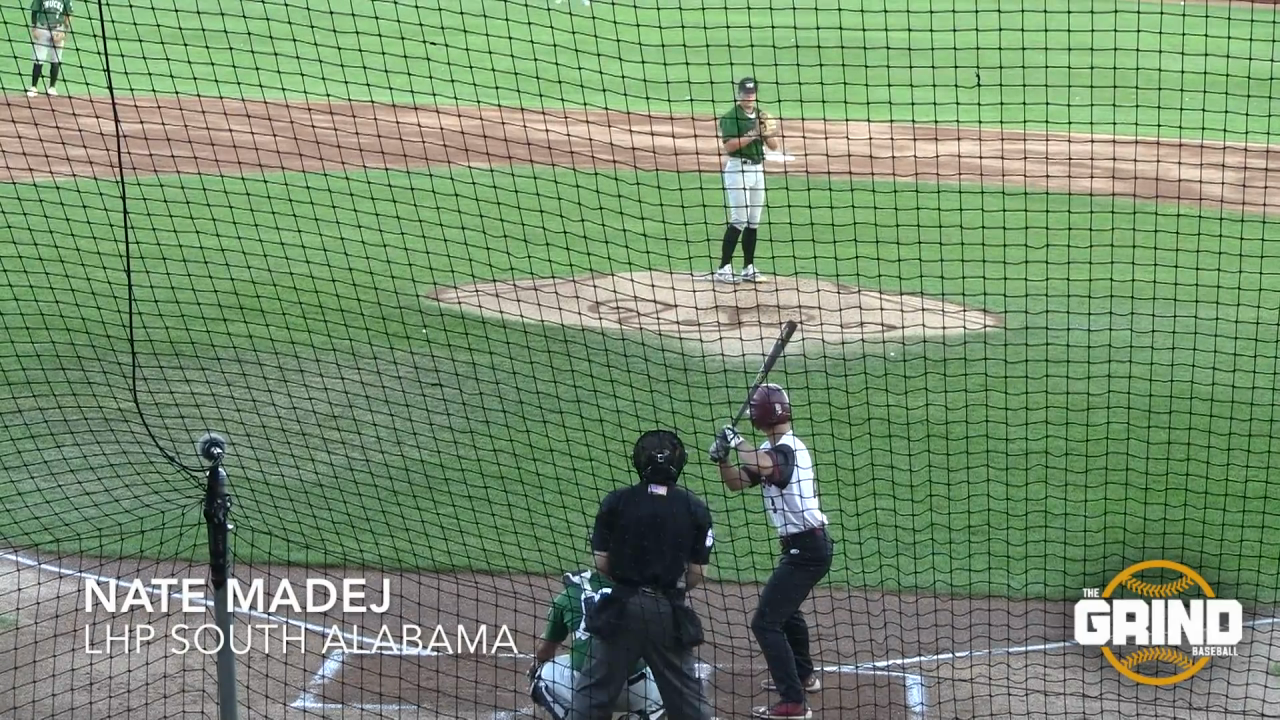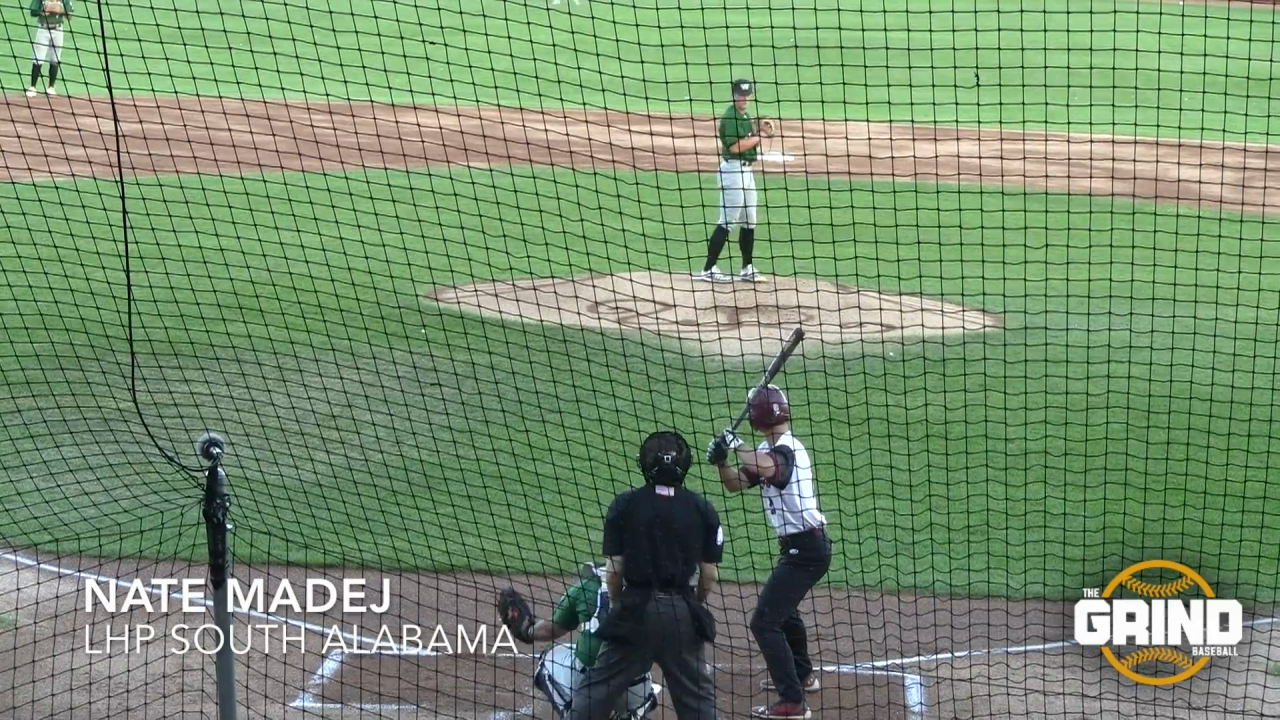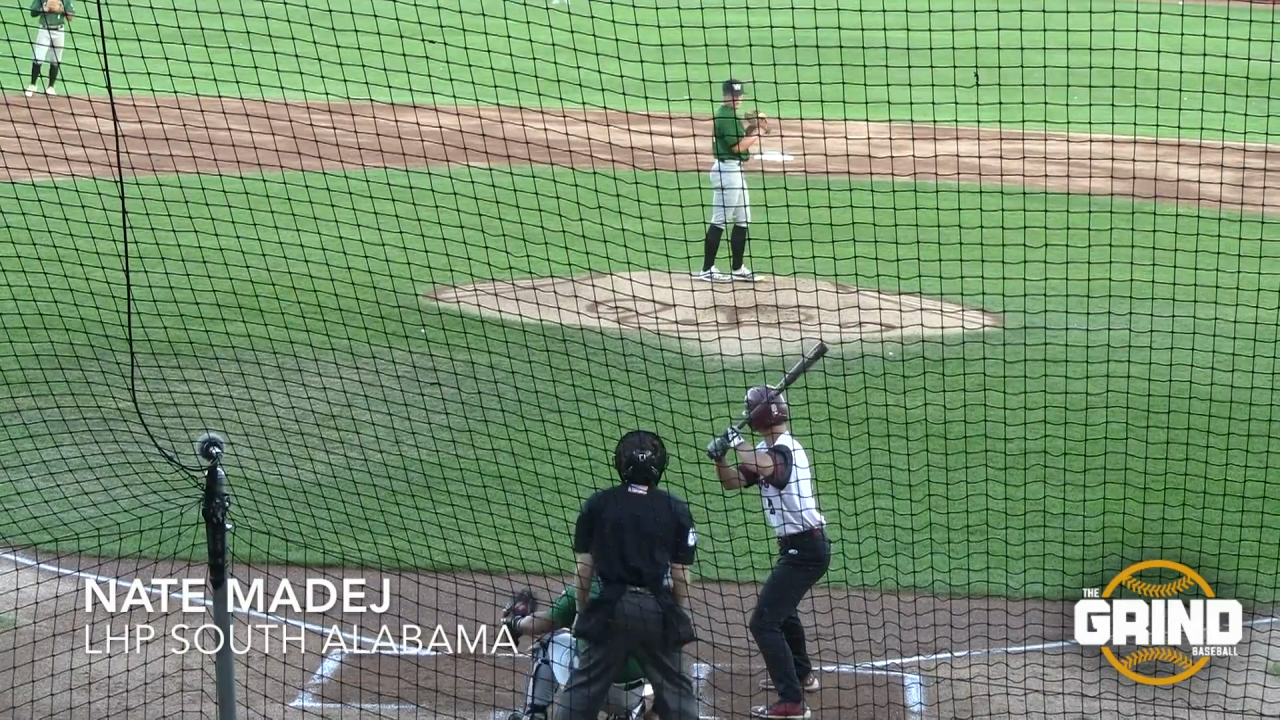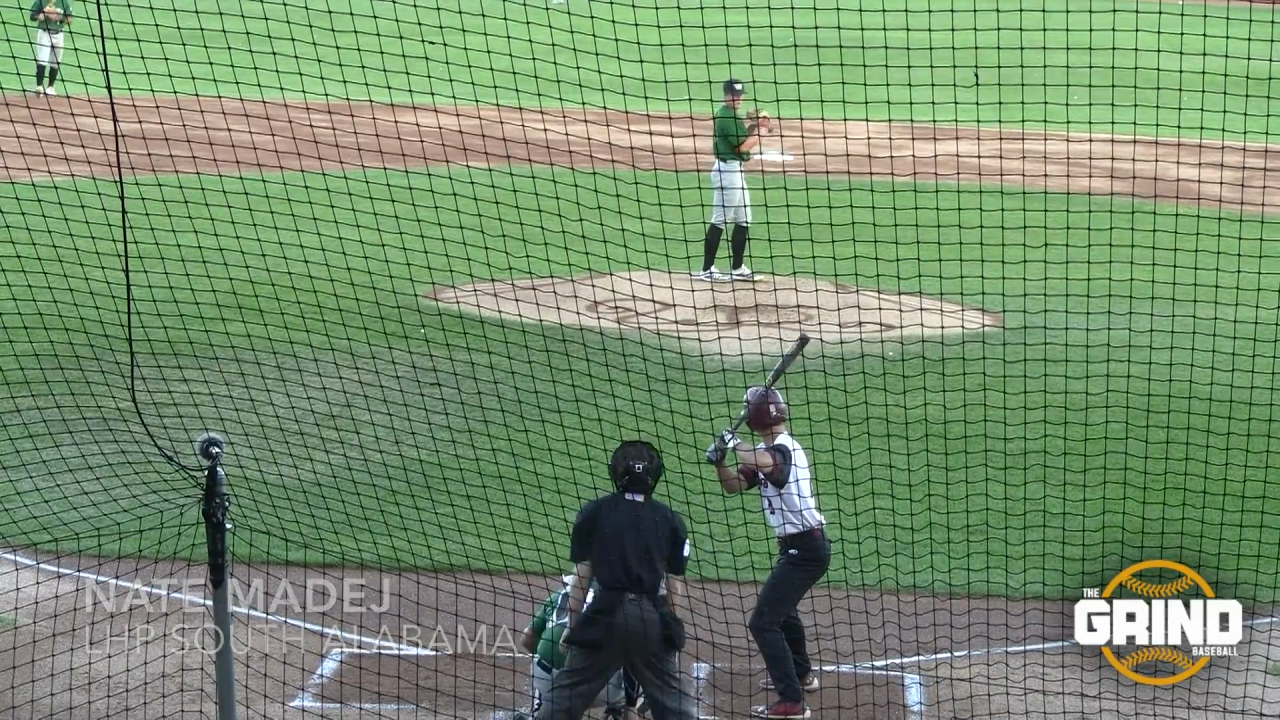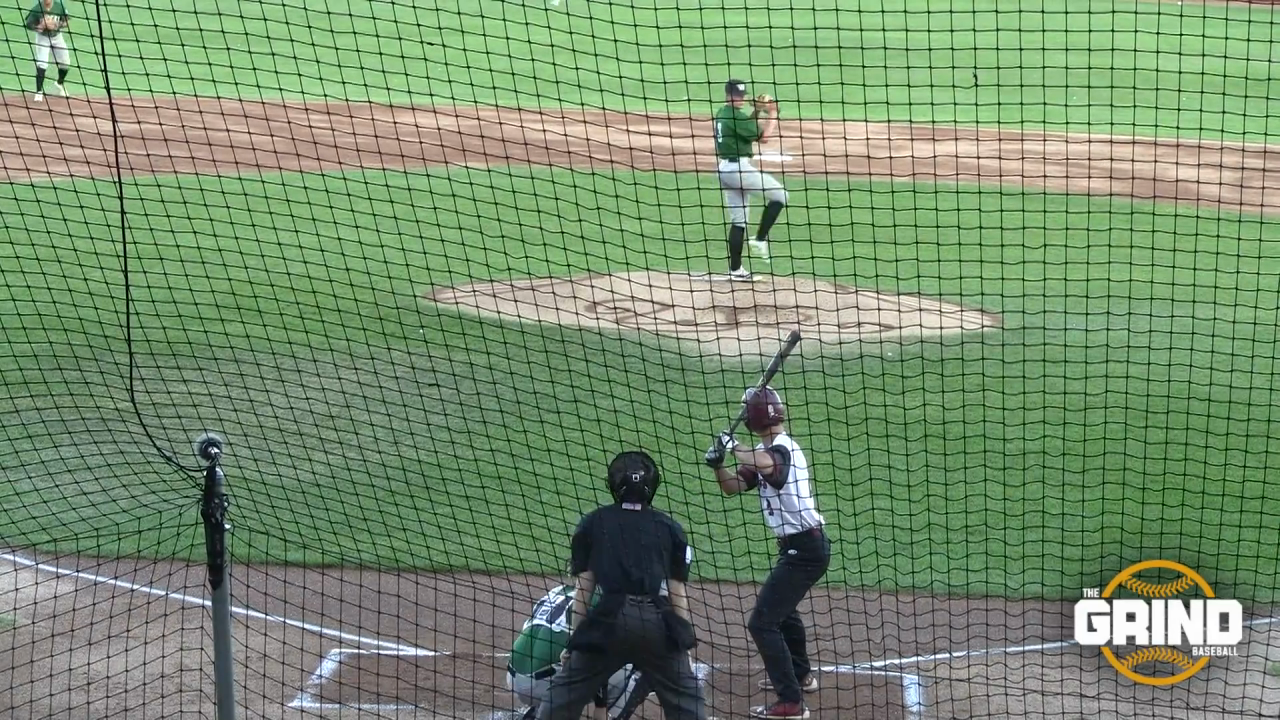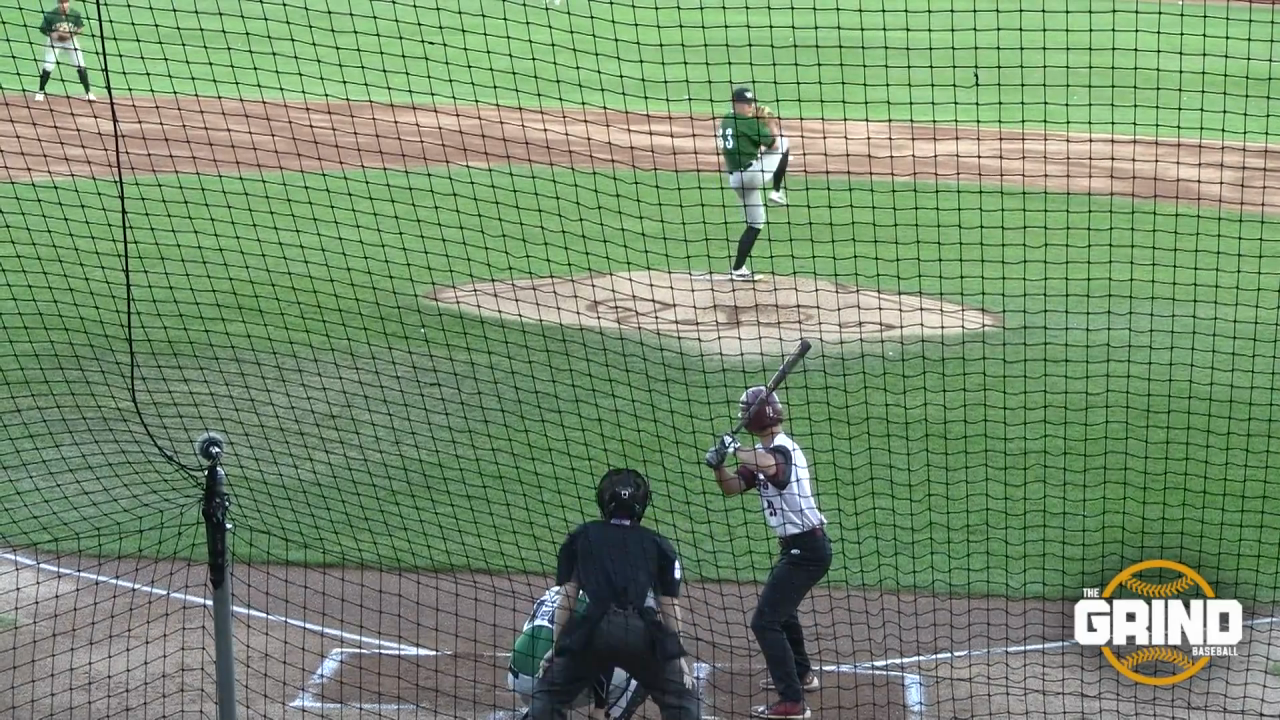
dt=0.4s
person 1, frame 1
left shoulder: (788, 448)
right shoulder: (771, 449)
left elbow: (765, 467)
right elbow: (738, 483)
left wrist: (737, 442)
right wrist: (723, 458)
left hip: (807, 548)
right hip: (804, 546)
left knee: (765, 622)
right knee: (785, 609)
right ankle: (803, 675)
person 1, frame 2
left shoulder: (787, 449)
right shoulder: (769, 450)
left elbow: (767, 469)
right elbow: (737, 483)
left wrist: (737, 445)
right wrist: (721, 460)
left hip: (805, 549)
right hip: (801, 546)
left knee: (764, 622)
right knee: (783, 609)
right ankle: (802, 675)
person 1, frame 3
left shoulder: (785, 449)
right shoulder: (767, 449)
left elbow: (766, 468)
right elbow: (732, 482)
left wrist: (738, 443)
right wrist: (719, 457)
left hip: (805, 549)
right hip: (800, 546)
left knee: (763, 622)
right knee: (781, 609)
right ankle: (801, 674)
person 1, frame 4
left shoulder: (784, 448)
right shoulder: (767, 450)
left elbow: (765, 464)
right elbow: (734, 485)
left wrist: (735, 444)
right wrist: (719, 460)
left hip: (805, 549)
right hip: (801, 546)
left knee: (763, 621)
right knee: (782, 608)
right ankle: (801, 674)
person 1, frame 5
left shoulder: (783, 448)
right shoulder: (766, 451)
left elbow: (765, 466)
right elbow: (733, 487)
left wrist: (733, 446)
right wrist: (718, 463)
left hip: (804, 549)
right hip: (801, 546)
left knee: (762, 622)
right knee: (782, 609)
right ankle: (800, 675)
person 1, frame 6
left shoulder: (783, 449)
right shoulder: (763, 452)
left elbow: (769, 467)
right elbow: (732, 487)
left wrist: (735, 449)
right wrist: (718, 464)
left hip: (807, 549)
right hip: (798, 546)
left knee: (765, 621)
right knee: (780, 607)
right ankle: (801, 674)
person 2, frame 1
left shoulder: (616, 501)
right shoulder: (695, 508)
left elbow: (600, 562)
right elbow: (697, 573)
left hip: (623, 607)
right hip: (670, 612)
left knee: (593, 689)
right knee: (687, 693)
person 2, frame 2
left shoulder: (625, 505)
right shoulder: (702, 509)
left elbow: (614, 567)
right elbow: (710, 572)
left wrist: (617, 603)
left hip: (637, 609)
right hip: (681, 611)
left knee: (596, 687)
right knee: (697, 694)
person 2, frame 3
left shoulder: (598, 504)
right shoulder: (676, 510)
left elbow: (584, 567)
right elbow: (680, 574)
left wrist: (582, 611)
right wrist: (678, 616)
left hip: (611, 607)
right hip: (657, 610)
left knee: (582, 691)
right knee: (675, 694)
person 2, frame 4
left shoulder: (593, 513)
right shoulder: (671, 520)
left elbow: (582, 576)
right elbow: (674, 585)
left wrist: (573, 623)
right wrist: (670, 630)
left hip: (606, 615)
right hip: (651, 617)
left knee: (565, 694)
person 2, frame 5
left shoulder: (592, 523)
right shoulder: (669, 527)
left elbow: (583, 587)
right elbow: (677, 592)
left wrist: (574, 637)
right wrist: (683, 641)
left hip: (609, 619)
right hip: (656, 620)
left knee: (563, 694)
person 2, frame 6
left shoulder: (581, 536)
right shoulder: (657, 543)
left elbow: (566, 597)
right elbow: (670, 605)
left wrist: (557, 647)
right wrist: (679, 656)
left hip: (596, 629)
right hip: (641, 631)
left knee: (547, 693)
right knee: (681, 698)
person 3, frame 1
left shoulder: (761, 115)
right shoulder: (731, 117)
left elbow: (773, 146)
right elbow: (729, 146)
left wrist: (767, 132)
right wrist: (753, 134)
left hip: (757, 169)
right hip: (738, 169)
left knee: (753, 222)
right knee: (739, 221)
left ankle: (748, 268)
right ankle: (724, 267)
person 3, frame 2
left shoulder: (746, 116)
right shoulder: (730, 117)
right elbow: (735, 147)
left wrist: (760, 133)
right wrist: (760, 135)
left hip: (746, 170)
right hip: (732, 171)
left knee: (749, 221)
right knee: (726, 222)
left ankle: (747, 268)
right ankle: (708, 269)
person 3, frame 3
left shoulder: (730, 115)
right shoulder: (725, 116)
left elbow: (740, 139)
right elbow: (738, 146)
left wrist: (751, 128)
right wrist: (758, 132)
left hip: (735, 170)
right hip: (727, 170)
left knee: (742, 221)
right knee: (720, 221)
left ankle: (738, 268)
right ankle: (707, 269)
person 3, frame 4
left shoulder: (727, 114)
right shoulder: (728, 117)
left elbow: (740, 138)
right elbow: (743, 146)
left wrist: (754, 127)
right wrist: (762, 130)
left hip: (734, 170)
right hip: (728, 171)
left knee: (743, 220)
right knee: (719, 221)
left ankle: (738, 268)
right ankle: (706, 269)
person 3, frame 5
left shoulder: (722, 114)
right shoulder: (735, 116)
left elbow: (744, 126)
right elbow: (764, 137)
left wrist: (757, 112)
right wrist: (771, 114)
left hip: (725, 170)
right hip: (738, 167)
left knee: (738, 221)
right knee: (778, 195)
left ankle: (736, 269)
right ankle: (761, 238)
person 3, frame 6
left shoulder: (724, 123)
right shoulder: (747, 122)
right elbow: (774, 145)
left wrist: (756, 120)
right wrist: (772, 124)
left hip: (735, 178)
right hip: (751, 172)
left knee: (755, 224)
right knee: (782, 144)
left ankle: (738, 268)
right ankle: (777, 191)
